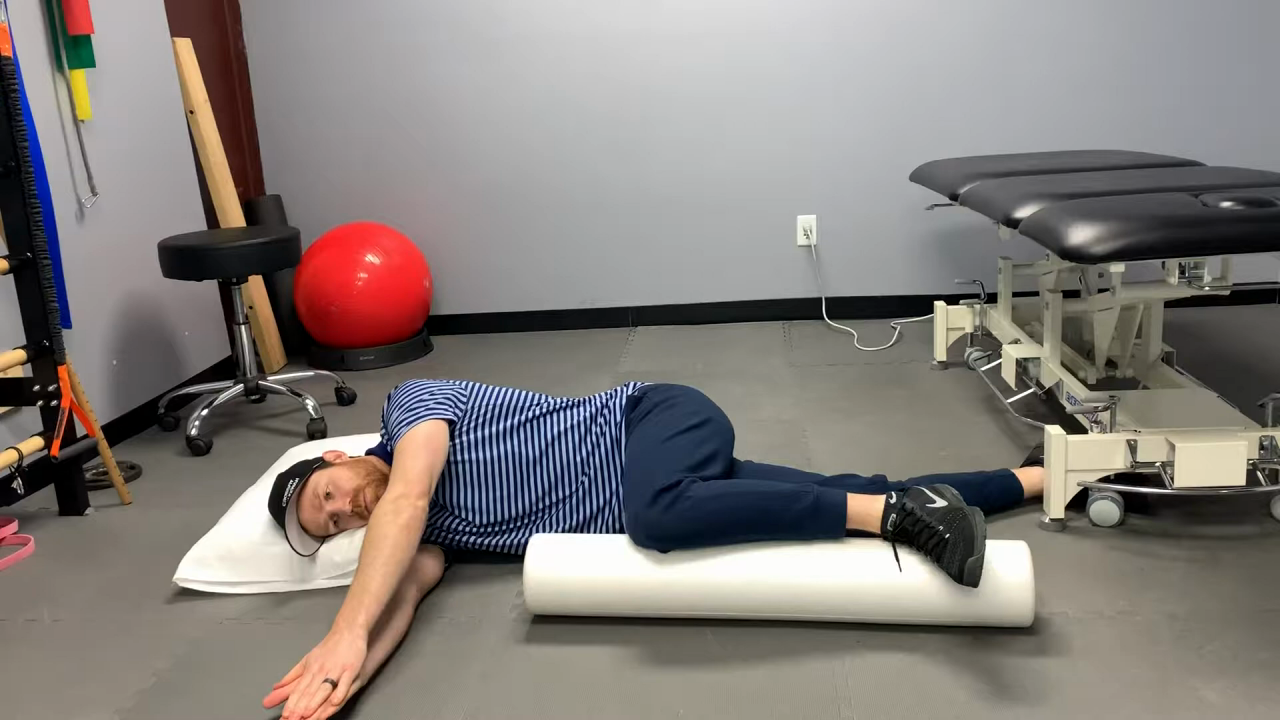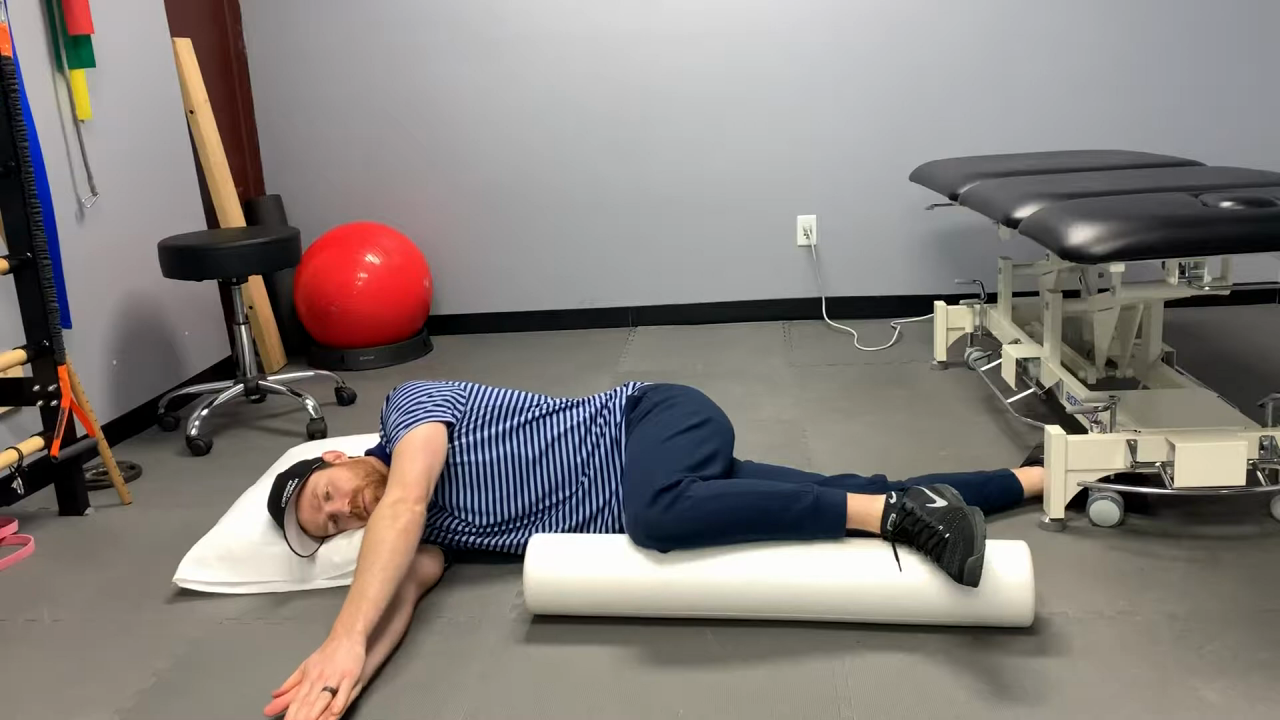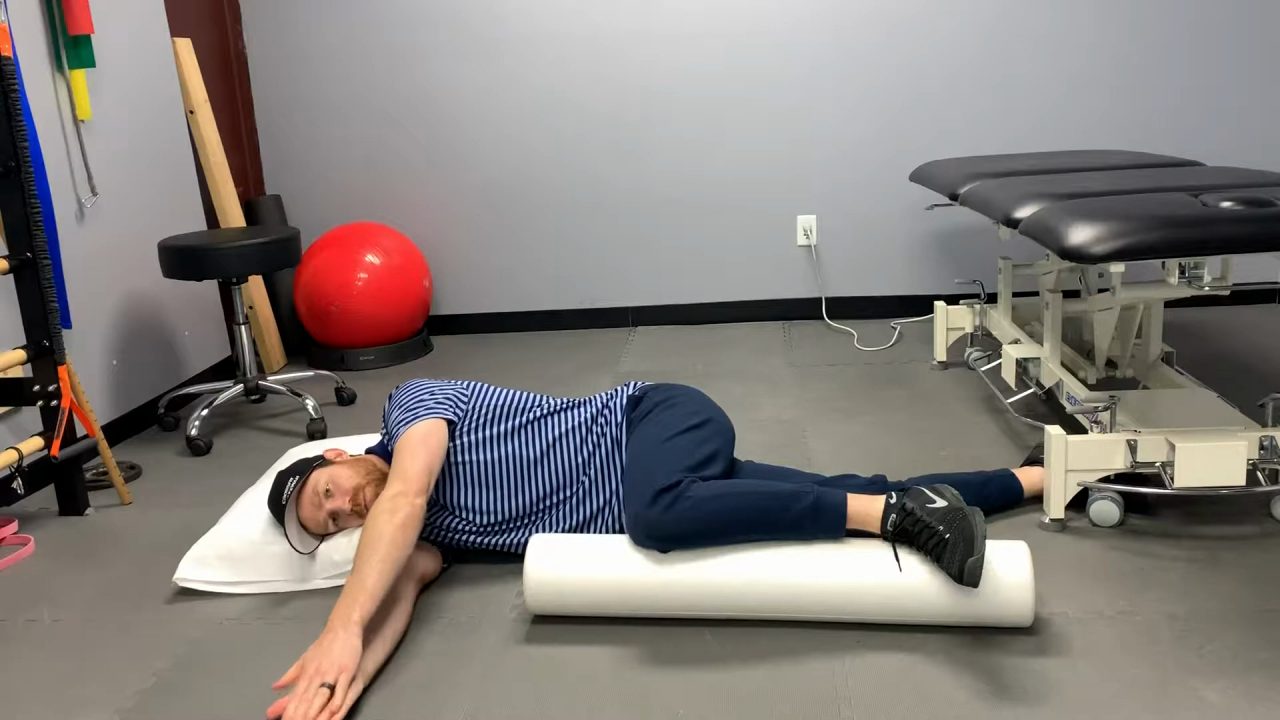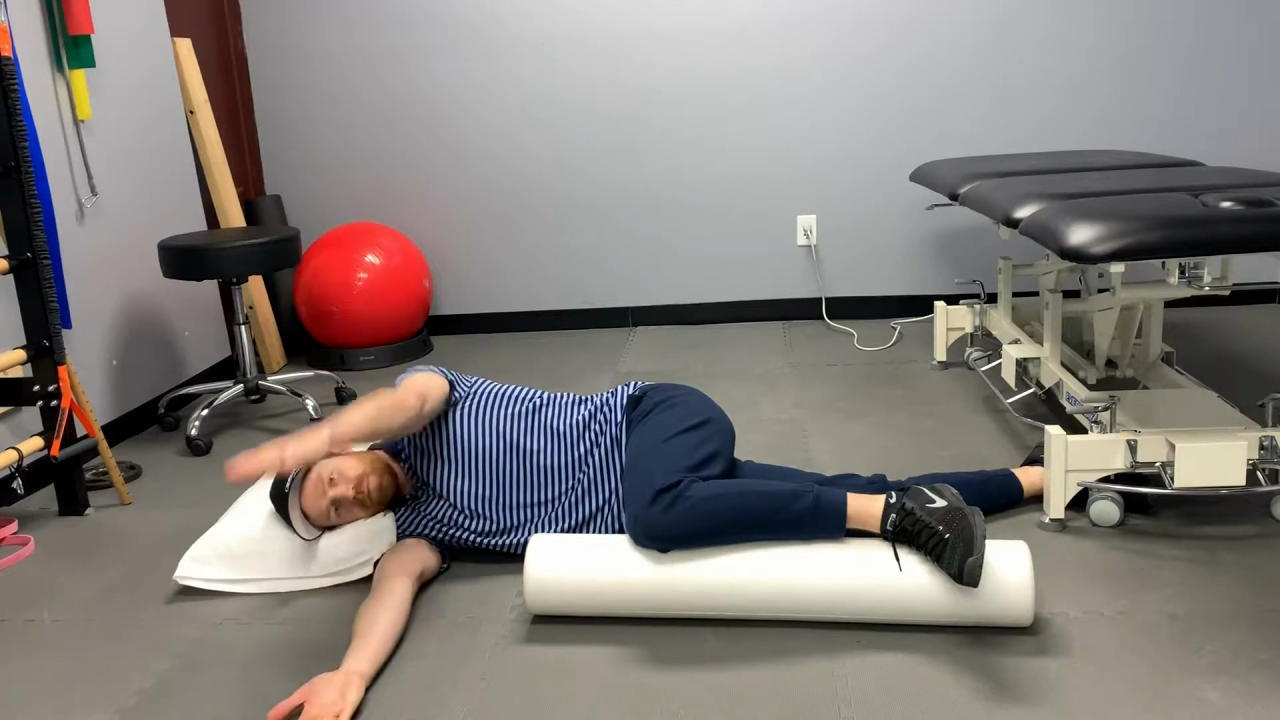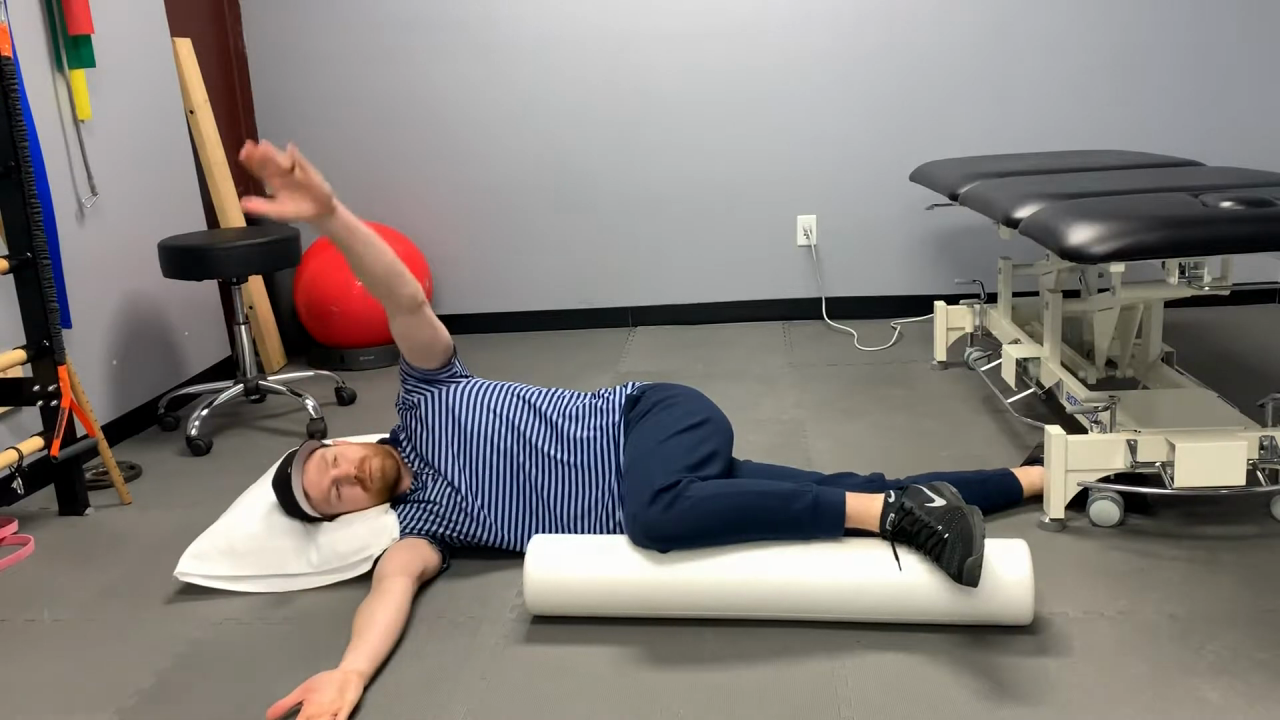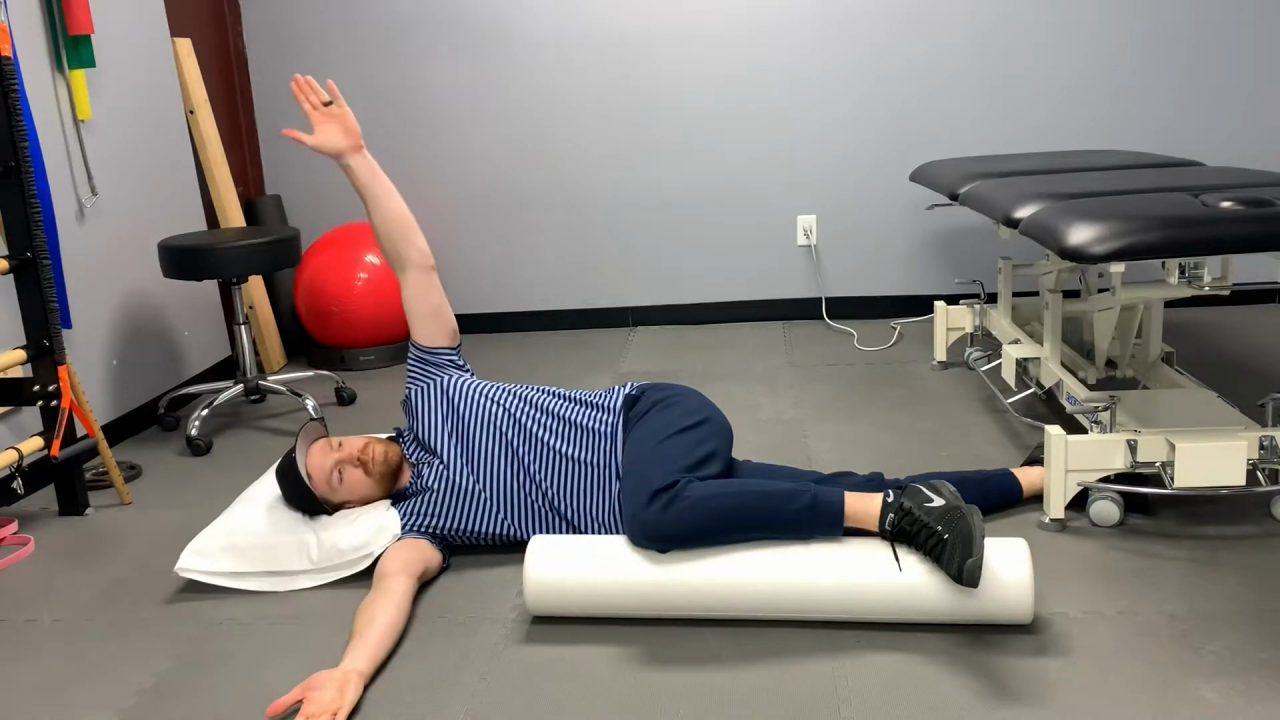
dt=0.3s
person 1, frame 1
left shoulder: (410, 403)
right shoulder: (435, 531)
left elbow: (405, 498)
right elbow: (406, 587)
left wrist: (344, 632)
left hip: (656, 420)
right hip: (655, 501)
left knee: (660, 511)
right knee: (851, 498)
left ankle: (897, 510)
right ankle: (1039, 474)
person 1, frame 2
left shoulder: (409, 404)
right shoulder: (432, 531)
left elbow: (403, 502)
right elbow: (406, 587)
left wrist: (343, 639)
left hip: (656, 419)
right hip: (659, 501)
left knee: (657, 512)
right knee: (847, 503)
left ankle: (898, 509)
right ankle: (1040, 474)
person 1, frame 3
left shoulder: (411, 403)
right shoulder: (431, 530)
left elbow: (406, 494)
right elbow: (400, 583)
left wrist: (340, 626)
left hip: (656, 422)
right hip: (644, 509)
left knee: (660, 512)
right knee: (849, 498)
left ankle: (899, 509)
right ankle: (1040, 475)
person 1, frame 4
left shoulder: (421, 413)
right shoulder: (421, 522)
left elbow: (403, 402)
right elbow: (396, 581)
left wrist: (311, 437)
left hip: (652, 419)
right hip: (647, 505)
left knee: (659, 511)
right knee: (844, 500)
left ankle: (896, 509)
right ankle: (1037, 474)
person 1, frame 5
left shoulder: (426, 402)
right shoulder: (420, 519)
left elbow: (406, 300)
right elbow: (393, 585)
left wrist: (325, 214)
left hip: (653, 421)
right hip: (652, 508)
left knee: (662, 512)
right knee: (844, 500)
left ankle: (899, 511)
right ankle: (1039, 478)
person 1, frame 6
left shoulder: (429, 392)
right shoulder: (423, 517)
left elbow: (415, 266)
right elbow: (394, 582)
left wrist: (355, 155)
left hip: (658, 418)
right hip: (652, 505)
left knee: (655, 513)
right knee: (844, 502)
left ankle: (897, 508)
right ankle: (1039, 477)
